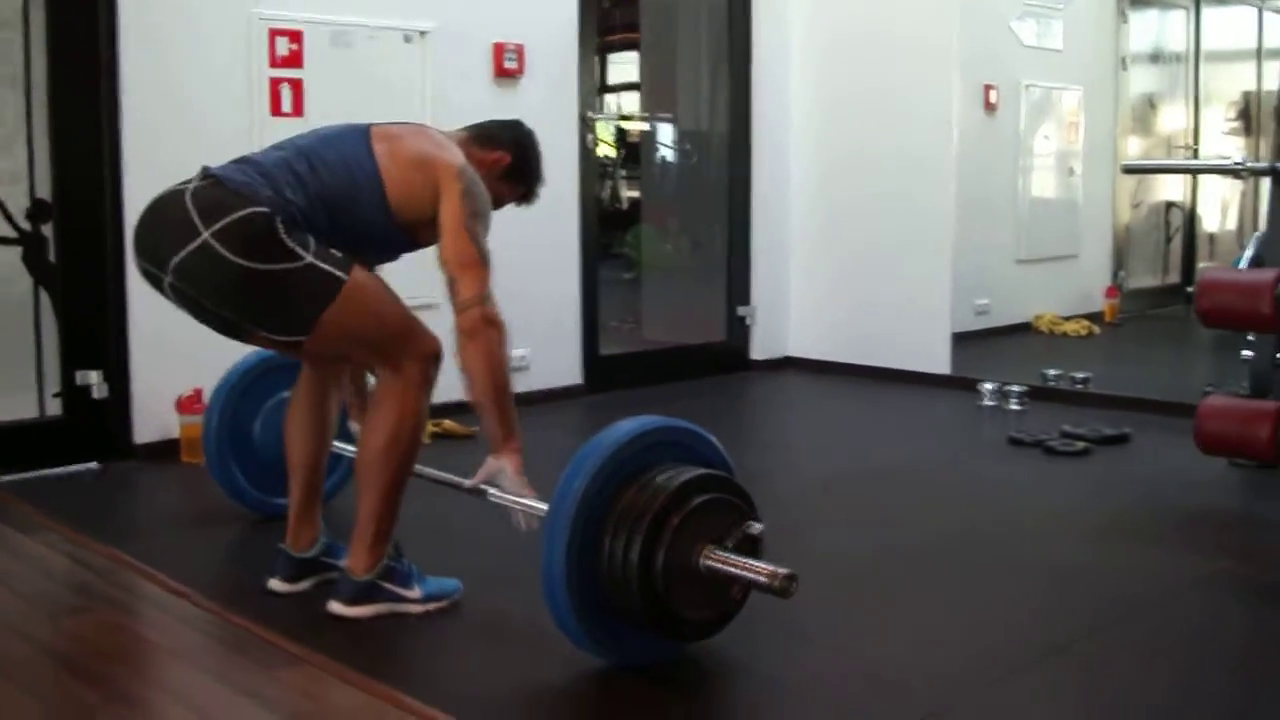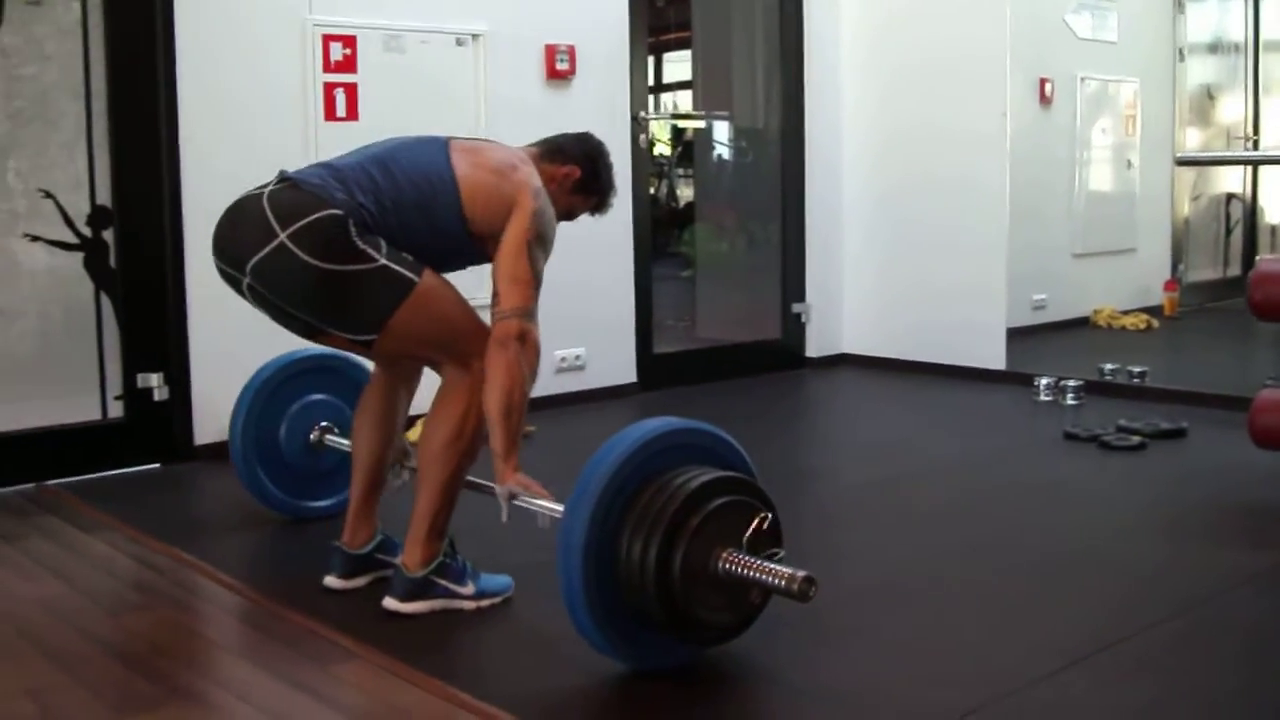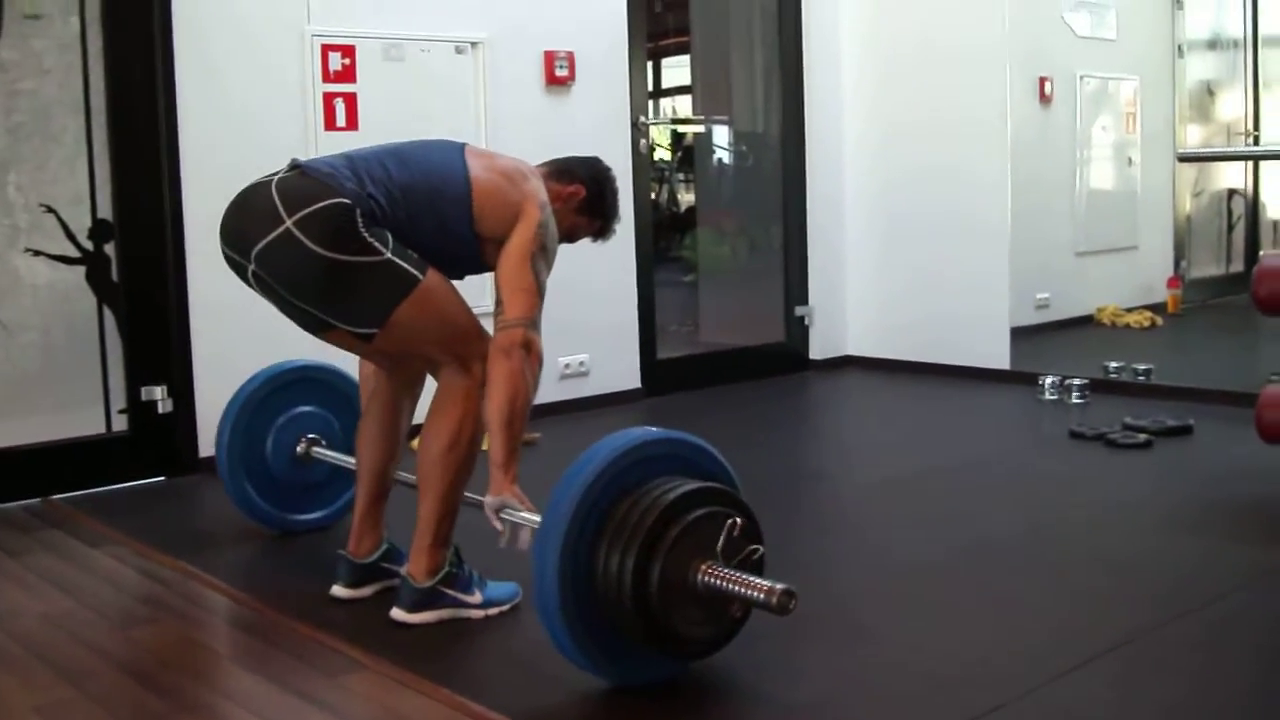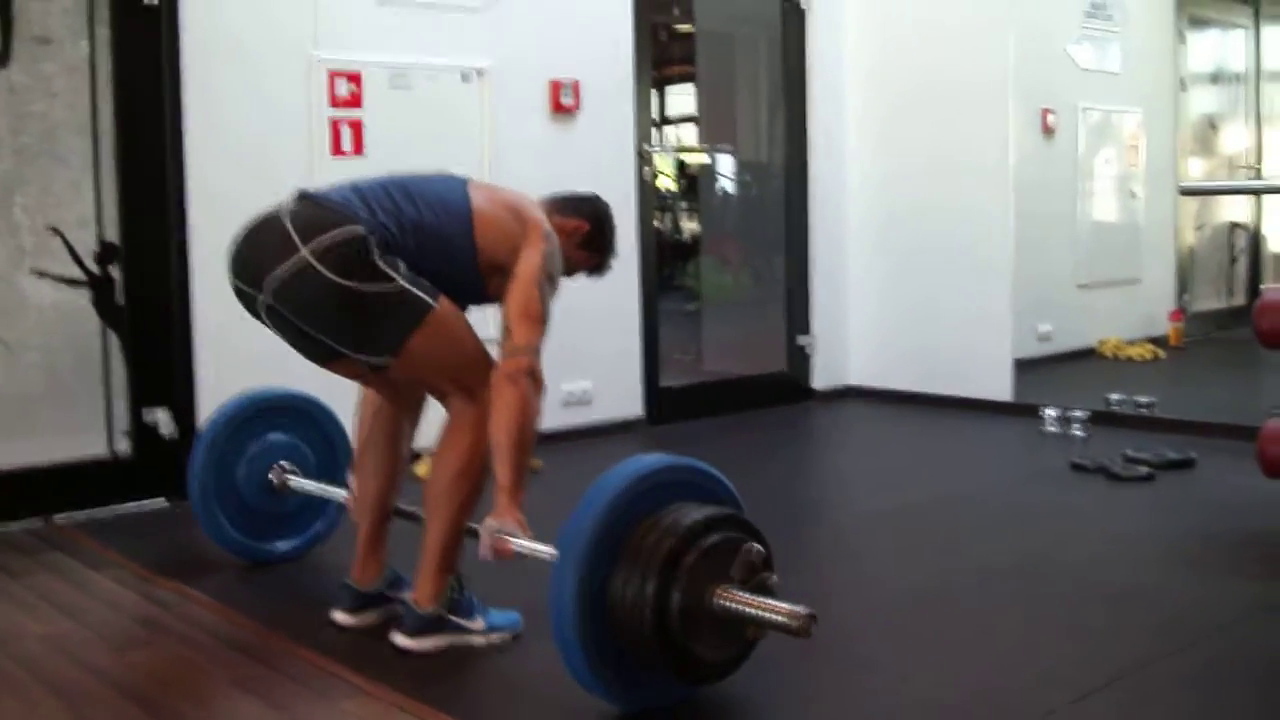
dt=0.7s
person 1, frame 1
left shoulder: (396, 152)
right shoulder: (458, 176)
left elbow: (349, 295)
right elbow: (476, 318)
left wrist: (369, 421)
right wrist: (506, 449)
left hip: (167, 224)
right hip: (230, 239)
left knee: (329, 348)
right knee: (411, 359)
left ankle: (302, 549)
right ankle: (367, 574)
person 1, frame 2
left shoulder: (468, 167)
right shoulder: (528, 196)
left elbow: (406, 310)
right elbow: (512, 333)
left wrist: (392, 436)
right wrist: (507, 466)
left hip: (244, 225)
right hip: (307, 239)
left knee: (402, 353)
right knee: (472, 361)
left ankle: (357, 546)
right ankle: (421, 569)
person 1, frame 3
left shoulder: (474, 182)
right shoulder: (532, 207)
left elbow: (387, 319)
right elbow: (515, 343)
right wrist: (503, 475)
left hip: (253, 215)
right hip: (314, 226)
left knee: (405, 363)
right knee: (467, 365)
left ankle: (364, 556)
right ankle: (428, 579)
person 1, frame 4
left shoulder: (472, 218)
right shoulder: (537, 236)
left elbow: (390, 356)
right elbow: (518, 370)
left wrist: (362, 472)
right wrist: (507, 503)
left hip: (263, 246)
right hip: (329, 254)
left knee: (404, 390)
right knee: (474, 396)
left ankle: (365, 582)
right ankle: (431, 606)
